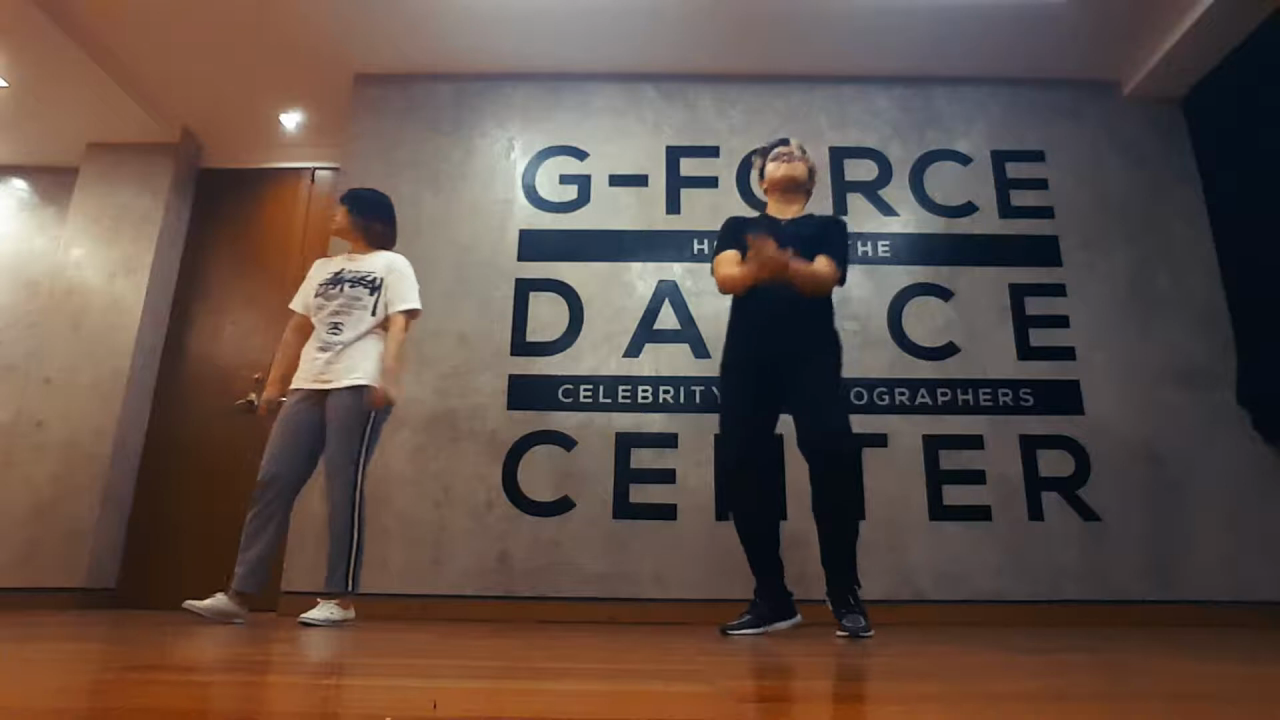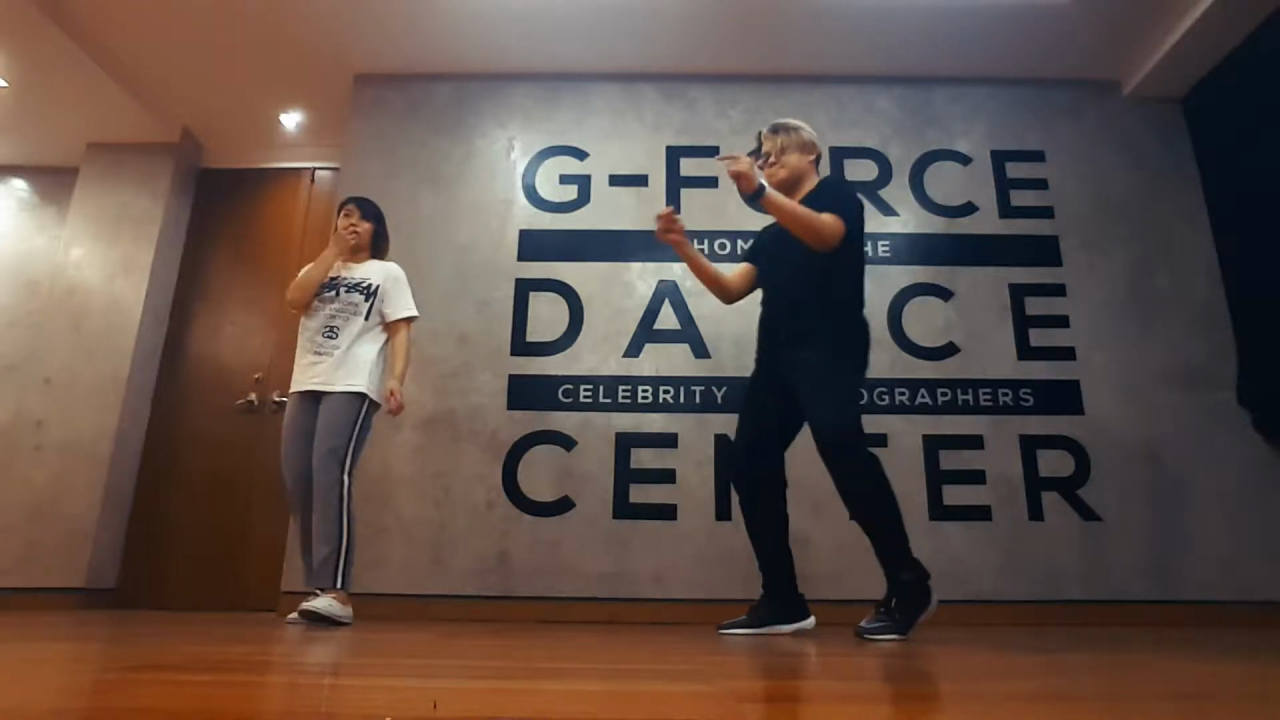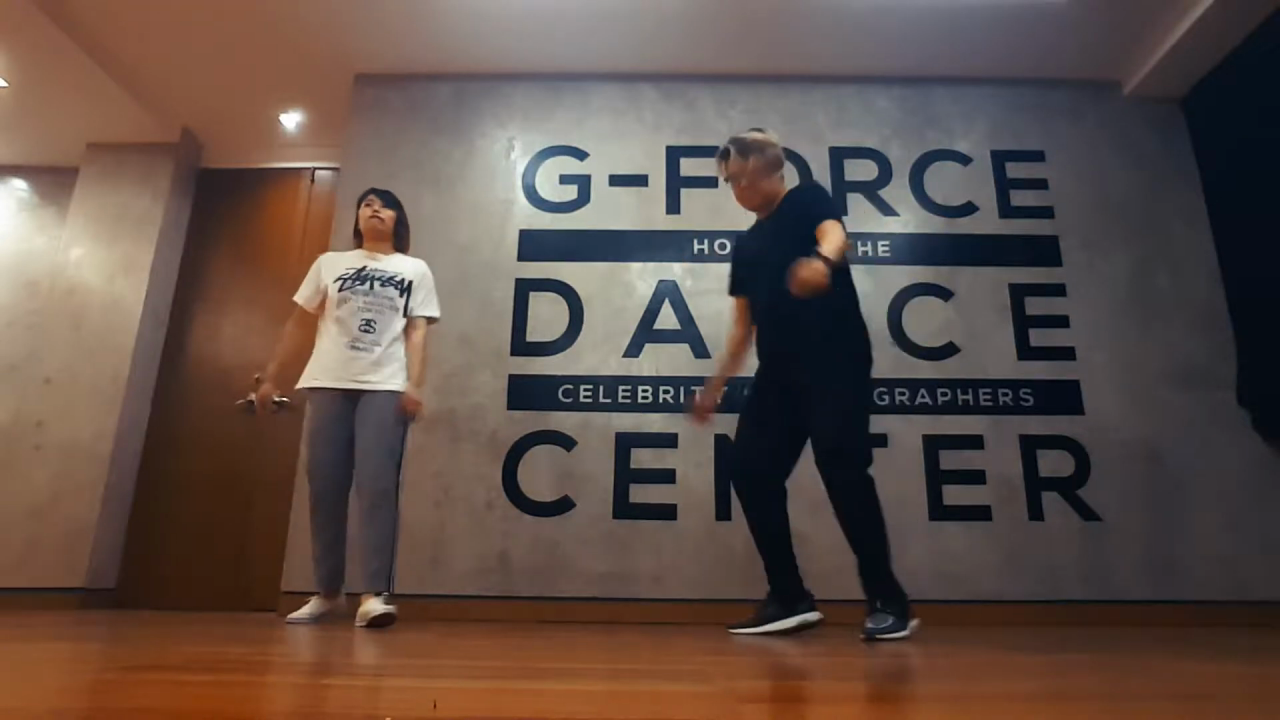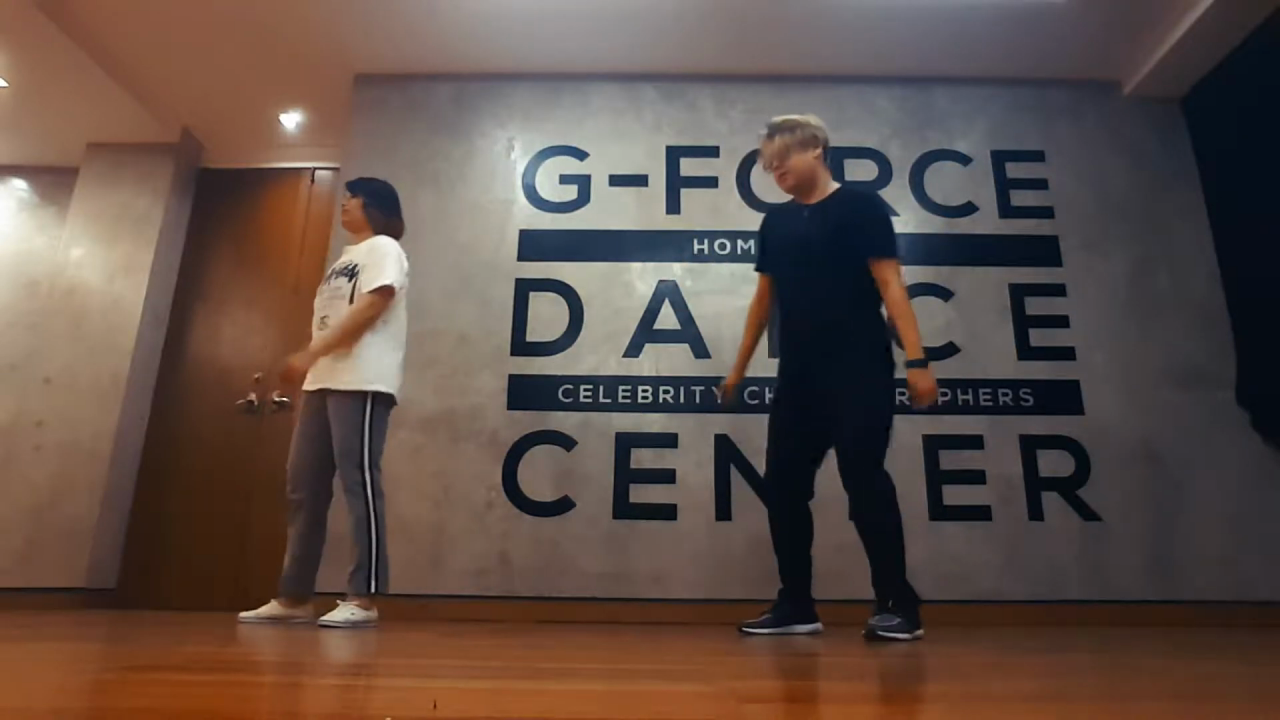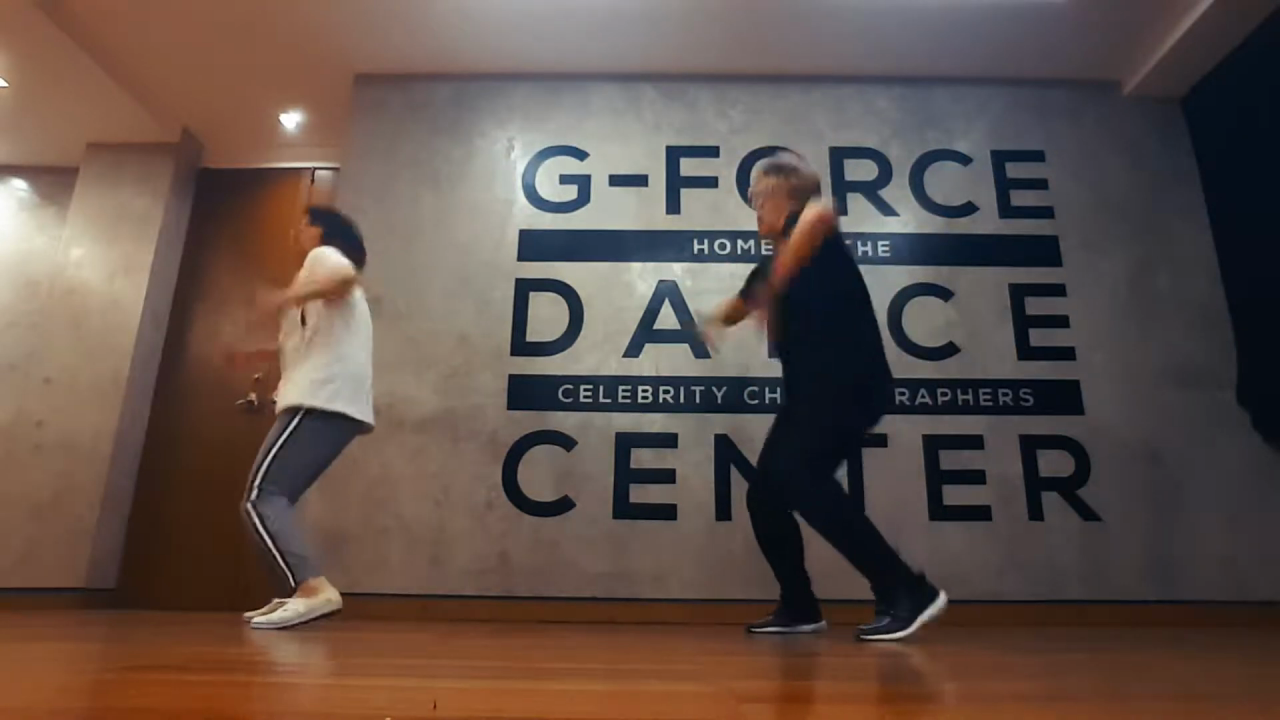
dt=1s
person 1, frame 1
left shoulder: (828, 226)
right shoulder: (738, 226)
left elbow: (826, 279)
right elbow: (725, 279)
left wrist: (784, 265)
right wrist: (757, 269)
left hip: (810, 354)
right hip: (746, 356)
left knee: (831, 454)
right knee: (744, 467)
left ankle: (844, 593)
right ankle: (771, 597)
person 1, frame 2
left shoulder: (835, 192)
right shoulder: (770, 235)
left elbow: (826, 235)
right elbow: (730, 290)
left wrist: (759, 193)
right wrist: (683, 247)
left hip: (831, 346)
right hip: (776, 355)
left knee: (840, 443)
right knee: (751, 465)
left ankle: (907, 584)
right ankle: (782, 601)
person 1, frame 3
left shoulder: (808, 200)
right shoulder: (746, 245)
left elbow: (834, 234)
right elbow: (744, 324)
left wrist: (822, 262)
right wrist: (717, 383)
left hip: (834, 354)
right hip: (778, 369)
left knee: (841, 466)
right knee: (751, 470)
left ankle: (887, 600)
right ankle: (789, 596)
person 1, frame 4
left shoulder: (858, 206)
right shoulder: (775, 223)
left elbow: (889, 283)
right elbow: (765, 298)
left wrist: (916, 359)
right wrist: (739, 367)
left hip: (858, 363)
right hip: (799, 371)
left knee: (862, 474)
right knee: (783, 483)
left ankle: (897, 603)
right ankle: (796, 604)
person 1, frame 5
left shoulder: (809, 238)
right shoulder: (774, 265)
left elbow: (817, 217)
right elbow: (734, 308)
left wrist: (772, 286)
right wrist: (716, 318)
left hip: (850, 382)
right hip: (810, 389)
left knee: (799, 477)
right knee: (764, 494)
left ankle: (907, 590)
right ankle: (798, 606)
person 2, frame 1
left shoulder: (394, 265)
right shoulder: (322, 268)
left elbow: (398, 326)
right elbow: (297, 329)
left wrist: (390, 378)
right wrist: (274, 383)
left hip: (360, 385)
right hip: (309, 385)
left knee: (344, 483)
right knee: (274, 480)
left ankle: (338, 598)
right ankle: (238, 594)
person 2, frame 2
left shoulder: (388, 273)
right shoulder: (318, 269)
left elbow: (399, 332)
right elbow: (294, 299)
left wrist: (396, 380)
right wrist: (332, 250)
left hip: (353, 386)
right hip: (305, 385)
left knee: (331, 478)
right knee: (299, 486)
left ankle: (336, 593)
right ankle: (319, 588)
person 2, frame 3
left shoulder: (415, 270)
right shoulder: (329, 264)
left elbow: (419, 329)
right elbow: (300, 321)
left wrist: (414, 385)
right wrist: (270, 376)
left hip: (385, 387)
right hip: (329, 383)
left knee: (378, 484)
right knee: (325, 486)
left ankle: (374, 595)
right ankle: (327, 591)
person 2, frame 4
left shoulder: (383, 248)
right shoulder: (342, 263)
left elbow: (369, 309)
left wrist: (310, 355)
right wrist: (307, 373)
left hip: (362, 383)
right hip: (324, 383)
left knee: (358, 479)
right knee: (304, 486)
left ankle: (363, 598)
right ankle: (294, 597)
person 2, frame 5
left shoulder: (324, 259)
right shoulder: (317, 271)
left elbow: (346, 278)
left wrist: (288, 298)
left hip: (320, 401)
right hip: (327, 402)
left knee: (260, 495)
right knee: (273, 494)
left ankle: (313, 587)
right ankle: (295, 593)
